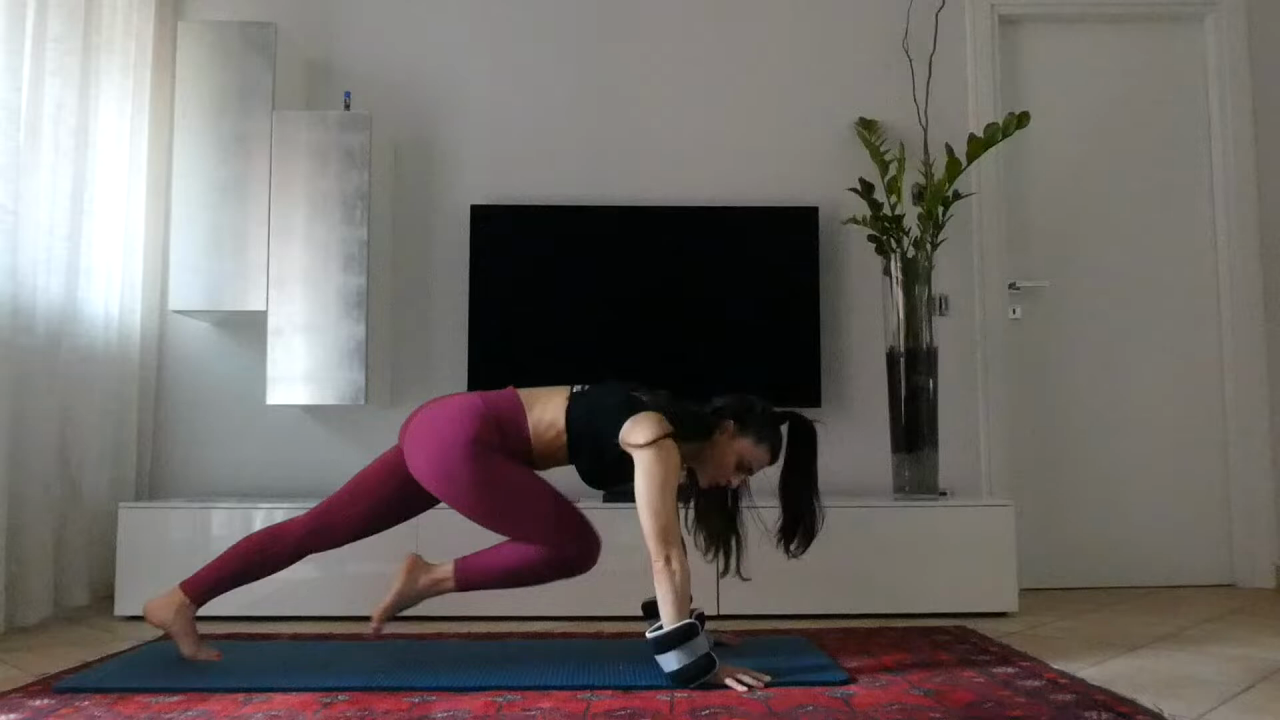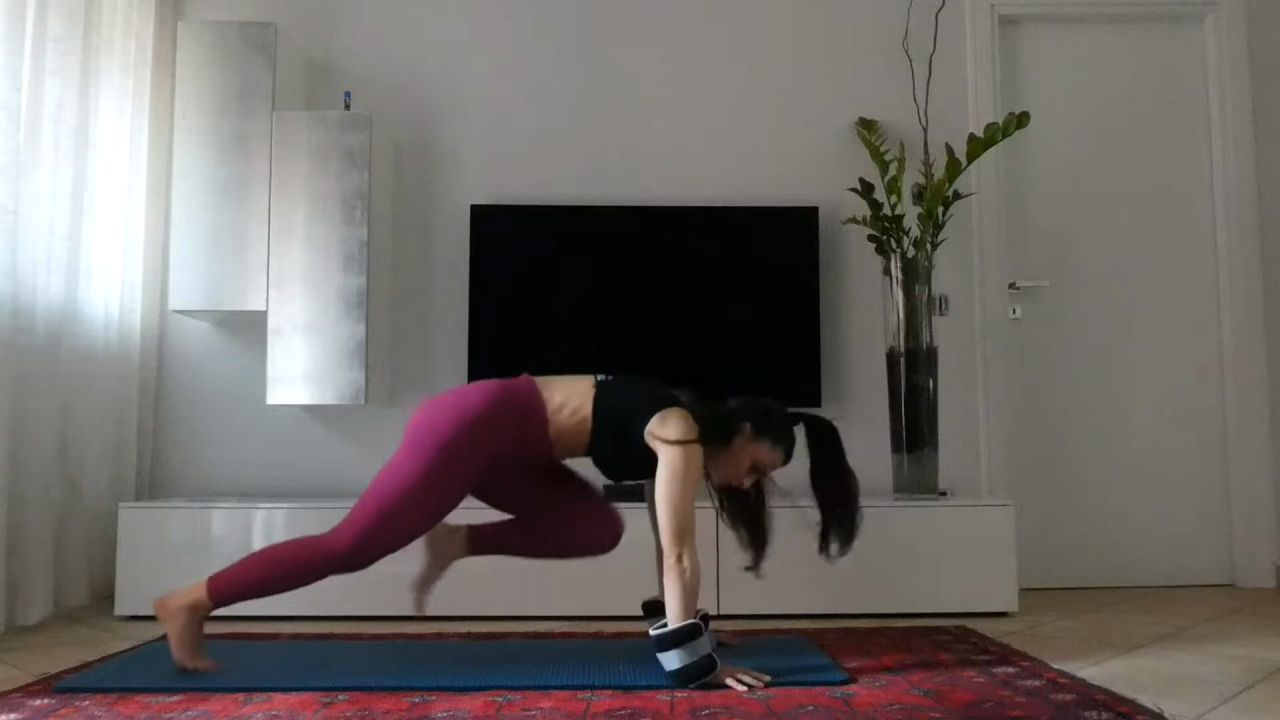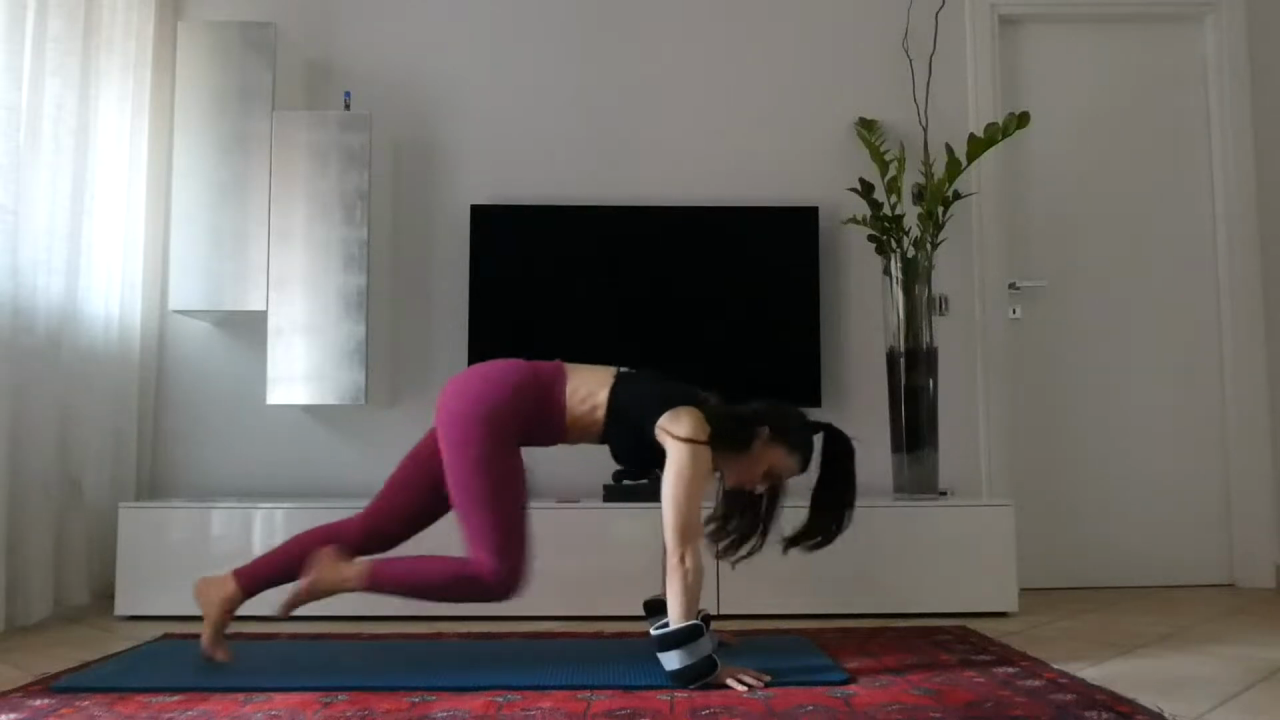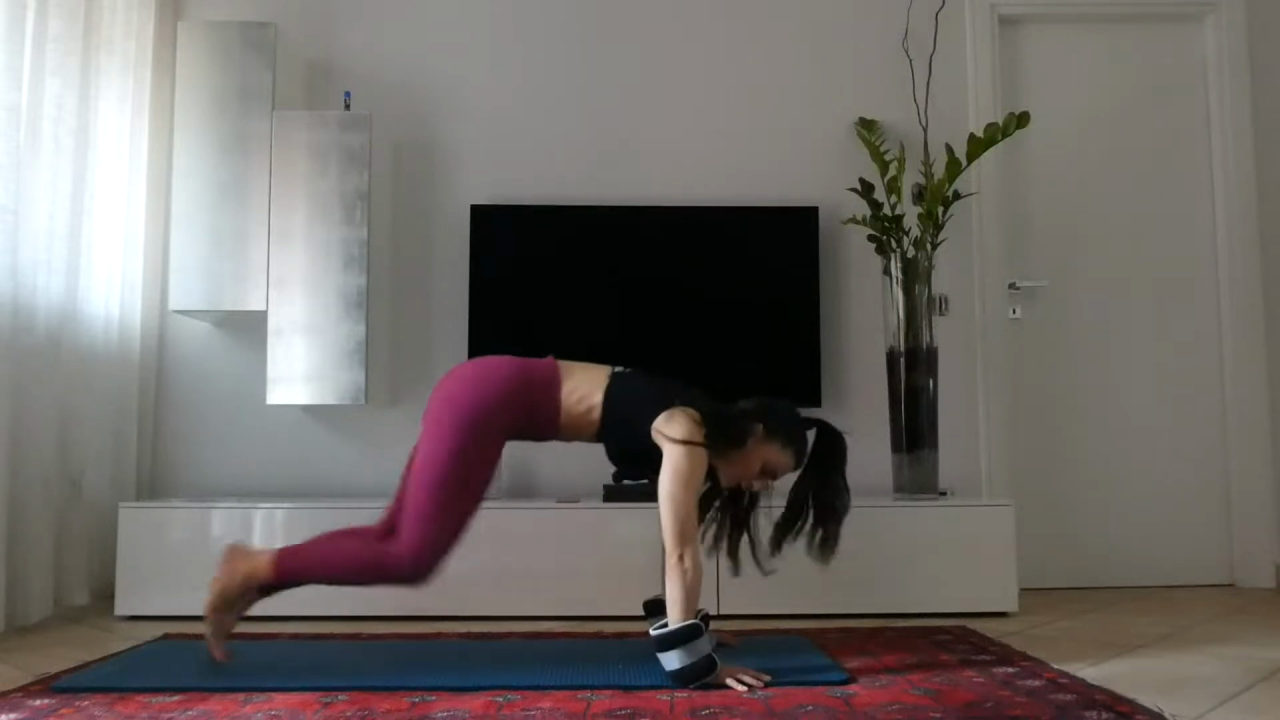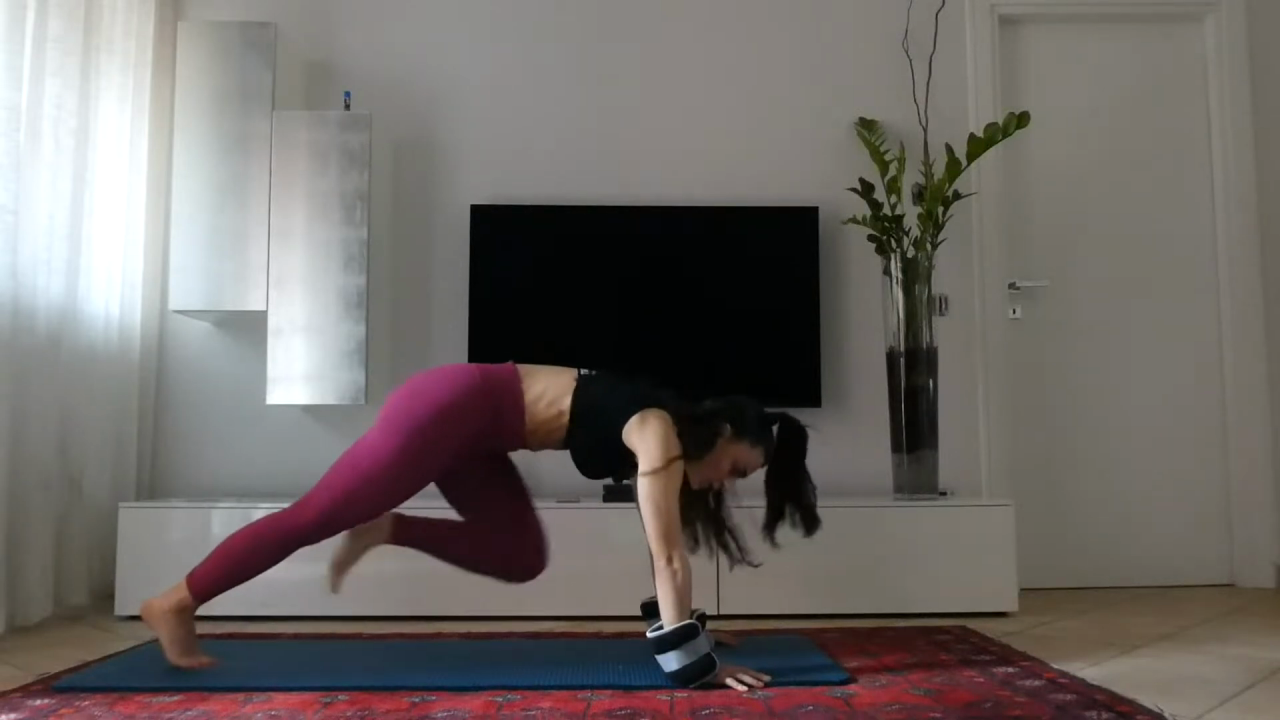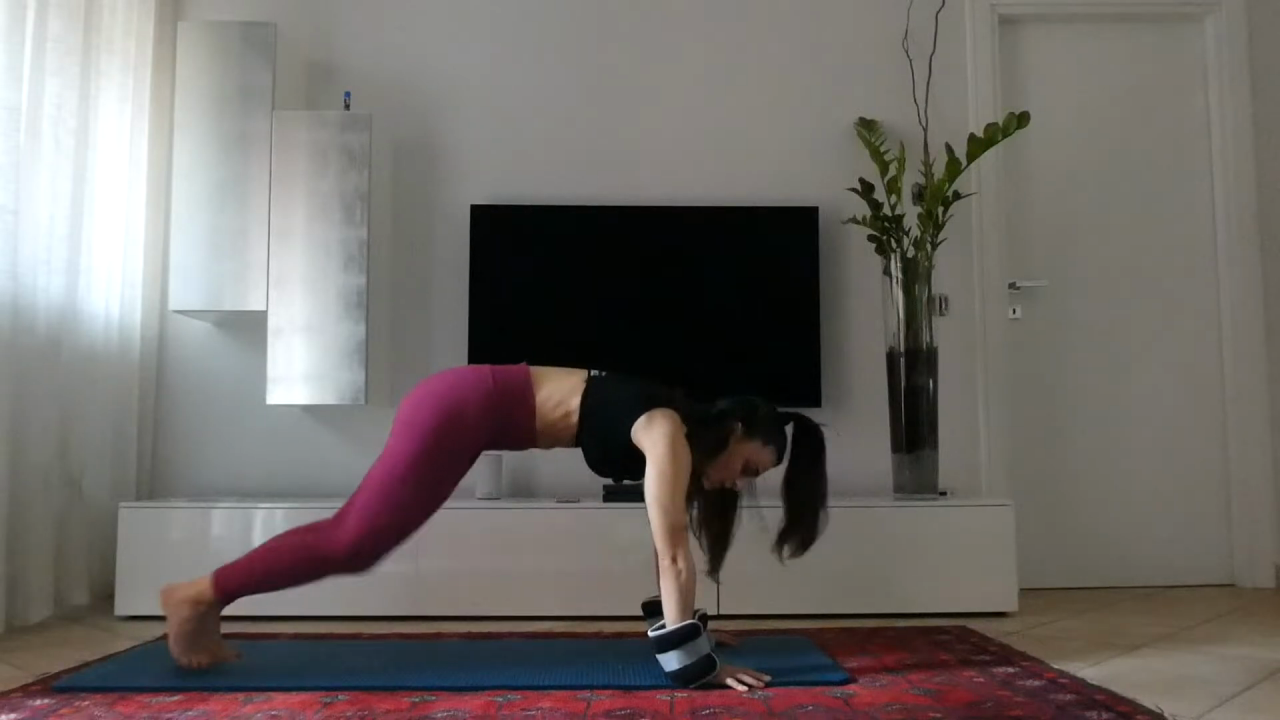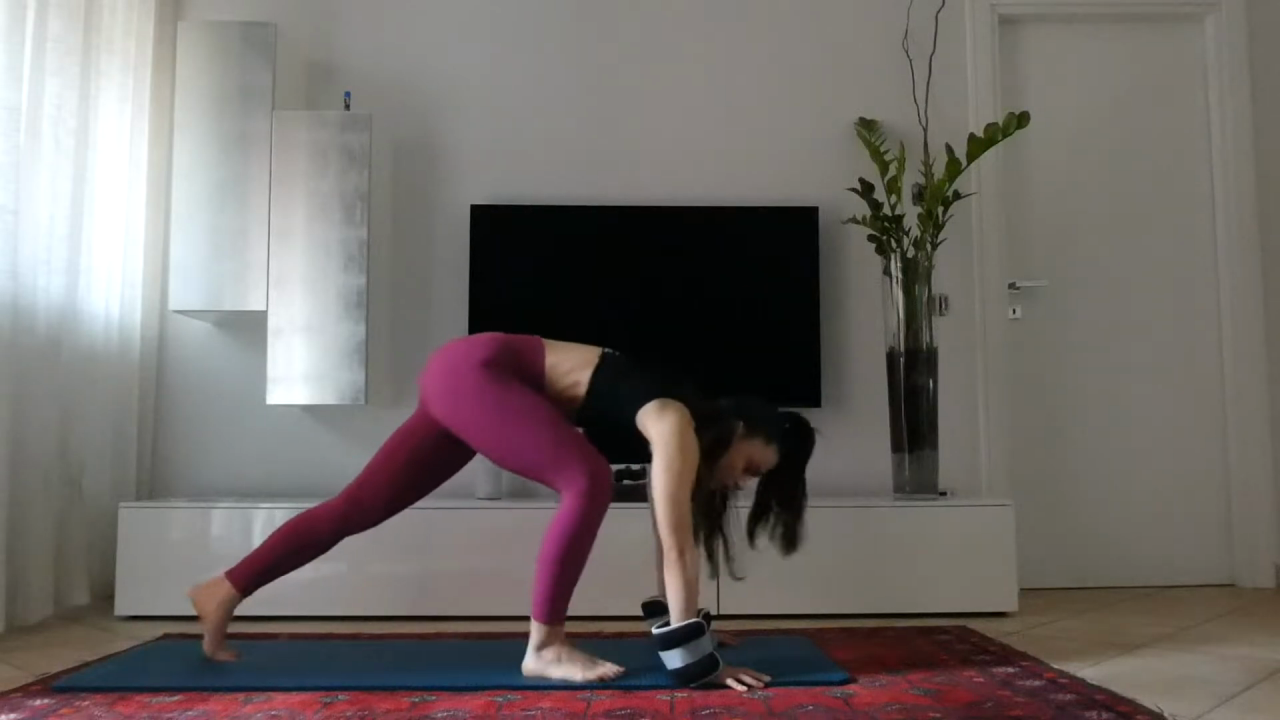
dt=0.4s
person 1, frame 1
left shoulder: (674, 444)
right shoulder: (659, 438)
left elbow: (668, 557)
right elbow: (665, 558)
left wrist: (685, 642)
right wrist: (690, 660)
left hip: (449, 430)
right hip: (458, 436)
left knee: (323, 527)
right knee: (574, 547)
left ankle: (178, 603)
right ankle: (429, 577)
person 1, frame 2
left shoulder: (682, 435)
right shoulder: (684, 433)
left elbow: (674, 554)
right elbow: (678, 555)
left wrist: (686, 640)
right wrist: (691, 659)
left hip: (492, 441)
right hip: (473, 425)
left knee: (597, 528)
right knee: (347, 546)
left ankle: (456, 543)
right ankle: (188, 603)
person 1, frame 3
left shoulder: (702, 431)
right shoulder: (694, 432)
left elbow: (682, 550)
right elbow: (681, 551)
left wrist: (691, 636)
right wrist: (694, 658)
left hip: (495, 406)
right hip: (490, 402)
left knee: (376, 527)
right knee: (496, 574)
left ankle: (225, 590)
right ankle: (346, 575)
person 1, frame 4
left shoulder: (699, 436)
right shoulder: (690, 433)
left elbow: (682, 554)
right elbow: (679, 555)
left wrist: (691, 636)
right wrist: (692, 658)
left hip: (491, 400)
right hip: (485, 395)
left knee: (402, 537)
right knee: (412, 557)
left ankle: (254, 573)
right ankle: (255, 569)
person 1, frame 5
left shoulder: (667, 436)
right shoulder: (660, 433)
left elbow: (668, 553)
right elbow: (666, 557)
left wrist: (688, 637)
right wrist: (691, 658)
left hip: (464, 418)
right hip: (451, 407)
left knee: (523, 556)
right knee: (317, 514)
left ankle: (387, 528)
right ankle: (175, 604)
person 1, frame 6
left shoulder: (679, 439)
right shoulder: (671, 436)
left elbow: (672, 556)
right elbow: (670, 557)
left wrist: (687, 642)
right wrist: (693, 662)
left hip: (470, 409)
right hip: (463, 407)
left knee: (355, 531)
right knee: (352, 538)
left ankle: (209, 603)
right ankle: (193, 597)
person 1, frame 7
left shoulder: (676, 435)
right shoulder: (678, 429)
left elbow: (676, 544)
right elbow: (675, 551)
left wrist: (687, 642)
right wrist: (697, 661)
left hip: (471, 375)
right hip: (473, 368)
left knee: (354, 509)
right knee: (588, 483)
left ankle: (223, 592)
right ankle: (543, 648)
